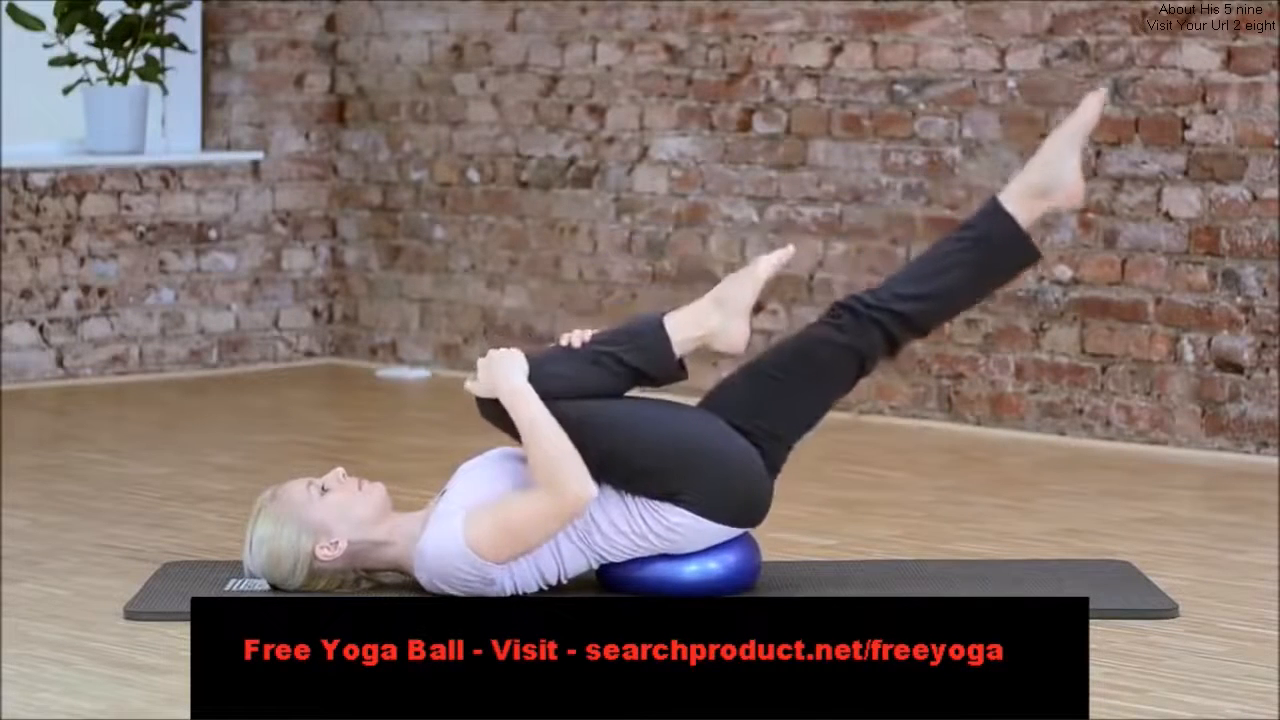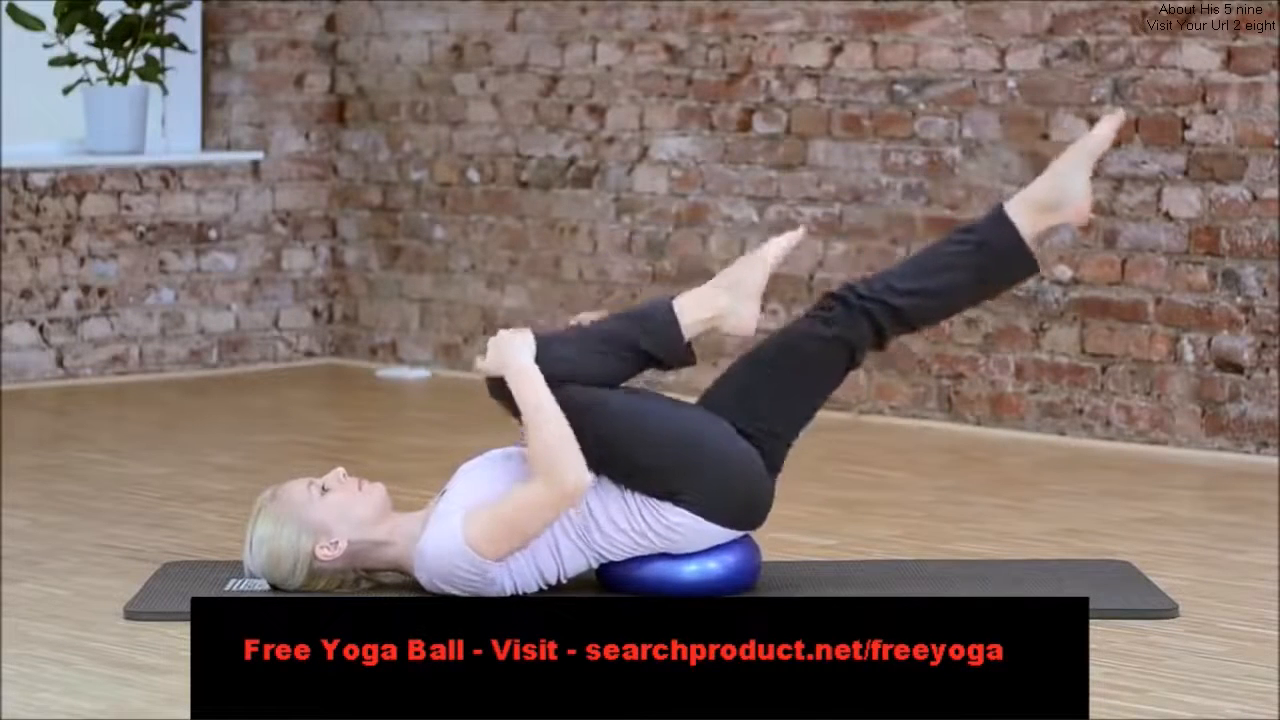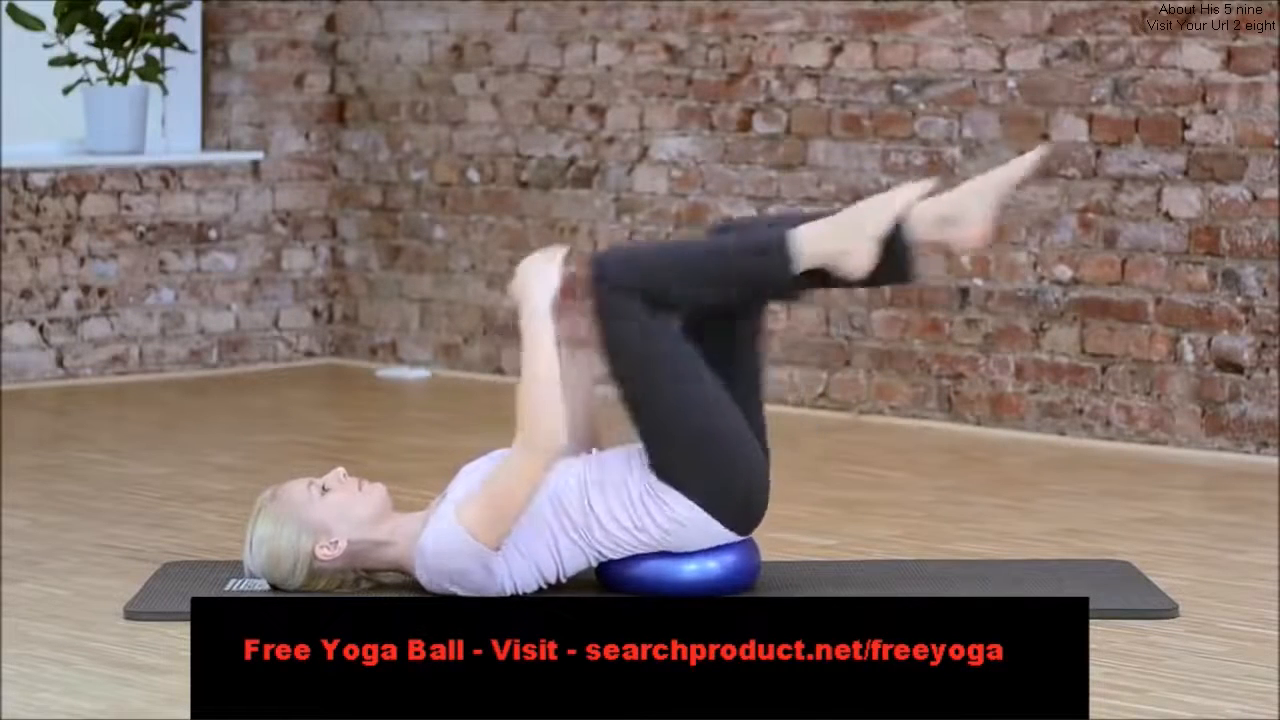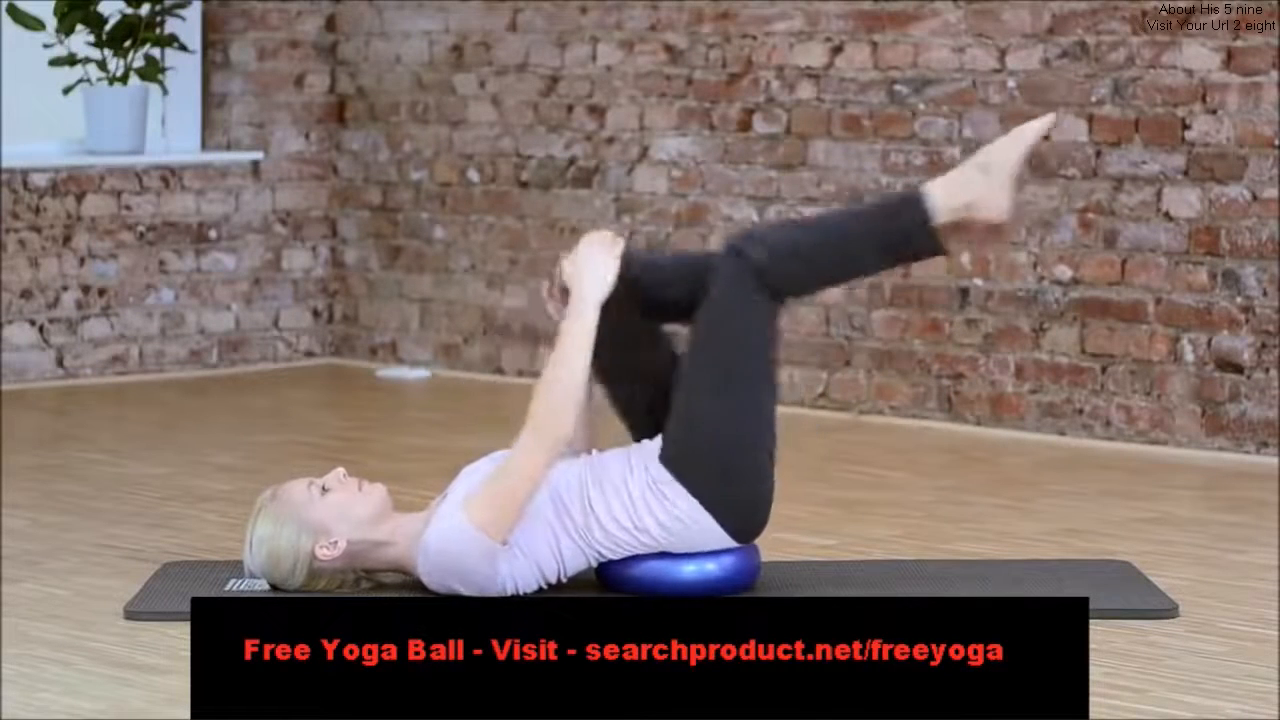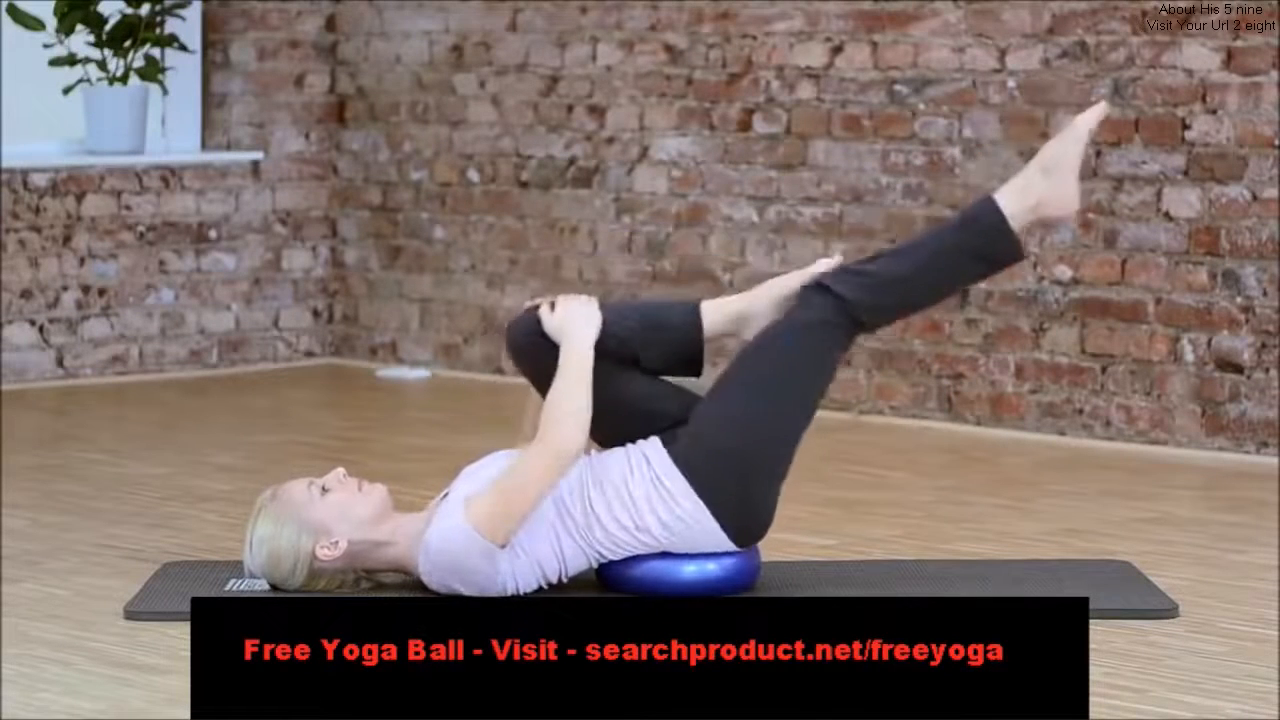
dt=0.3s
person 1, frame 1
left shoulder: (447, 521)
right shoulder: (448, 553)
right elbow: (572, 494)
left wrist: (568, 379)
right wrist: (519, 388)
left hip: (708, 469)
right hip: (713, 488)
right knee: (507, 388)
left ankle: (1028, 195)
right ankle: (697, 324)
person 1, frame 2
left shoulder: (446, 521)
right shoulder: (447, 557)
right elbow: (566, 487)
left wrist: (571, 360)
right wrist: (527, 368)
left hip: (703, 481)
right hip: (711, 494)
right knee: (514, 370)
left ankle: (1032, 213)
right ankle: (708, 309)
person 1, frame 3
left shoulder: (439, 523)
right shoulder: (447, 553)
left elbow: (571, 448)
right elbow: (543, 450)
left wrist: (566, 337)
right wrist: (535, 314)
left hip: (689, 484)
right hip: (710, 494)
left knee: (741, 252)
right knee: (618, 274)
left ankle: (935, 220)
right ankle: (826, 240)
person 1, frame 4
left shoulder: (439, 525)
right shoulder: (451, 551)
left elbow: (561, 452)
right elbow: (549, 435)
left wrist: (593, 297)
right wrist: (591, 294)
left hip: (664, 475)
right hip: (706, 499)
left knee: (597, 284)
right knee: (753, 262)
right ankle: (952, 201)
person 1, frame 5
left shoulder: (447, 520)
right shoulder: (451, 550)
left elbow: (547, 461)
right elbow: (559, 450)
left wrist: (567, 339)
right wrist: (581, 341)
left hip: (670, 467)
right hip: (711, 498)
left knee: (535, 334)
right knee: (833, 302)
left ankle: (745, 315)
right ankle: (1020, 203)
